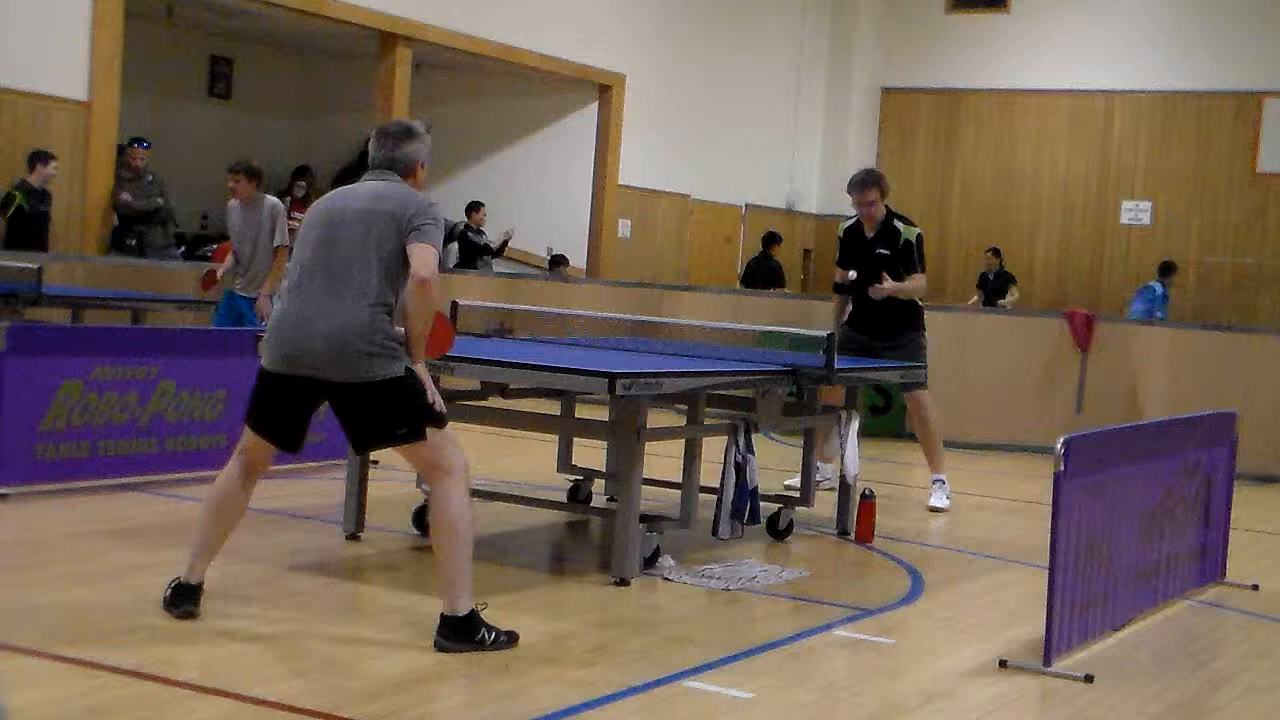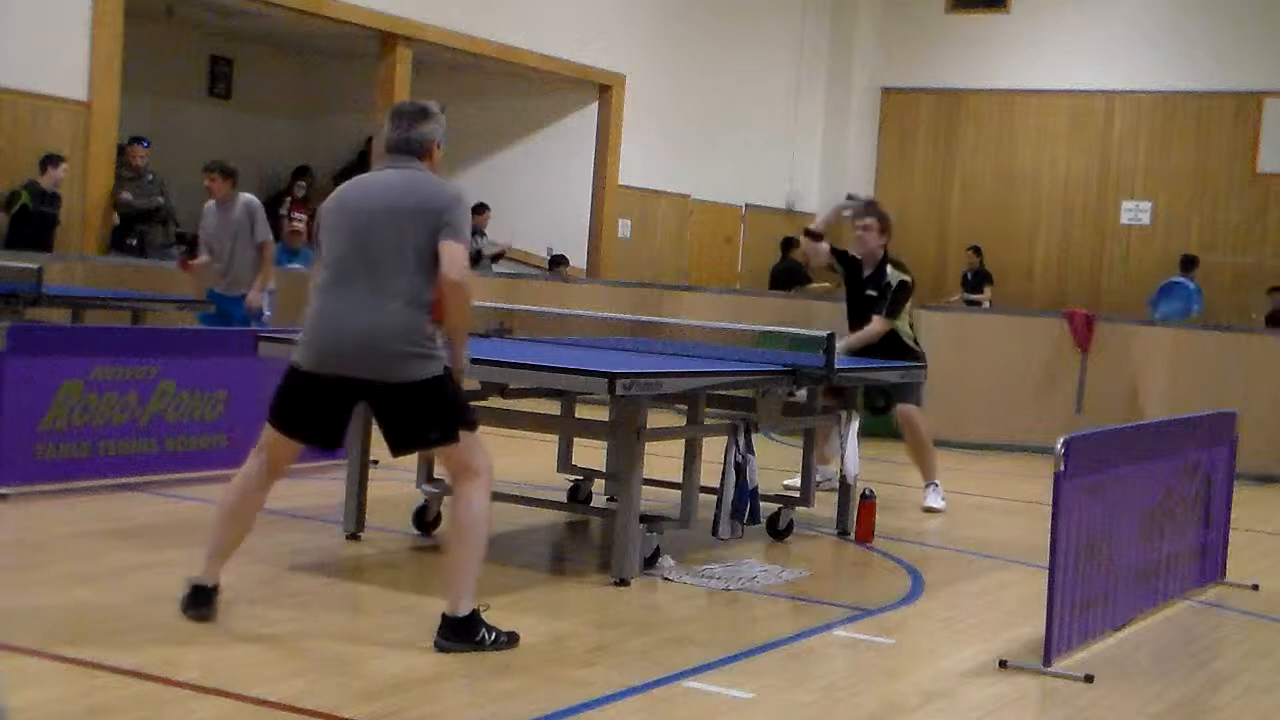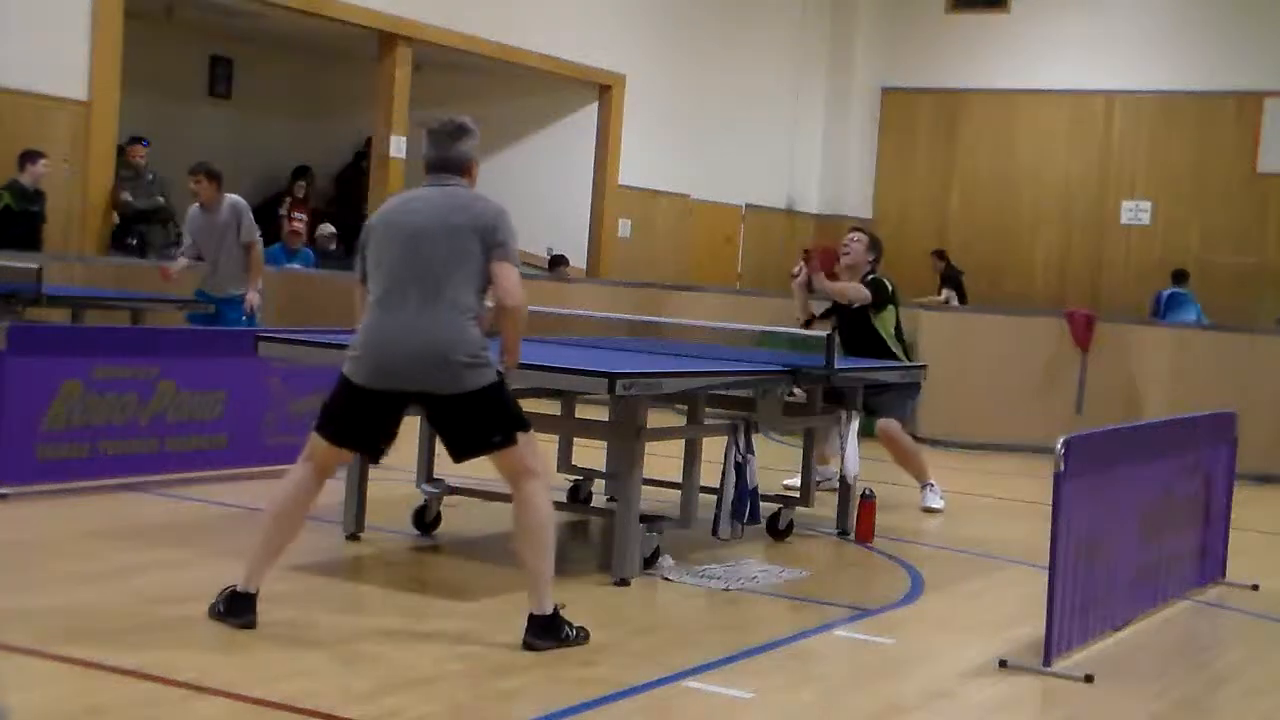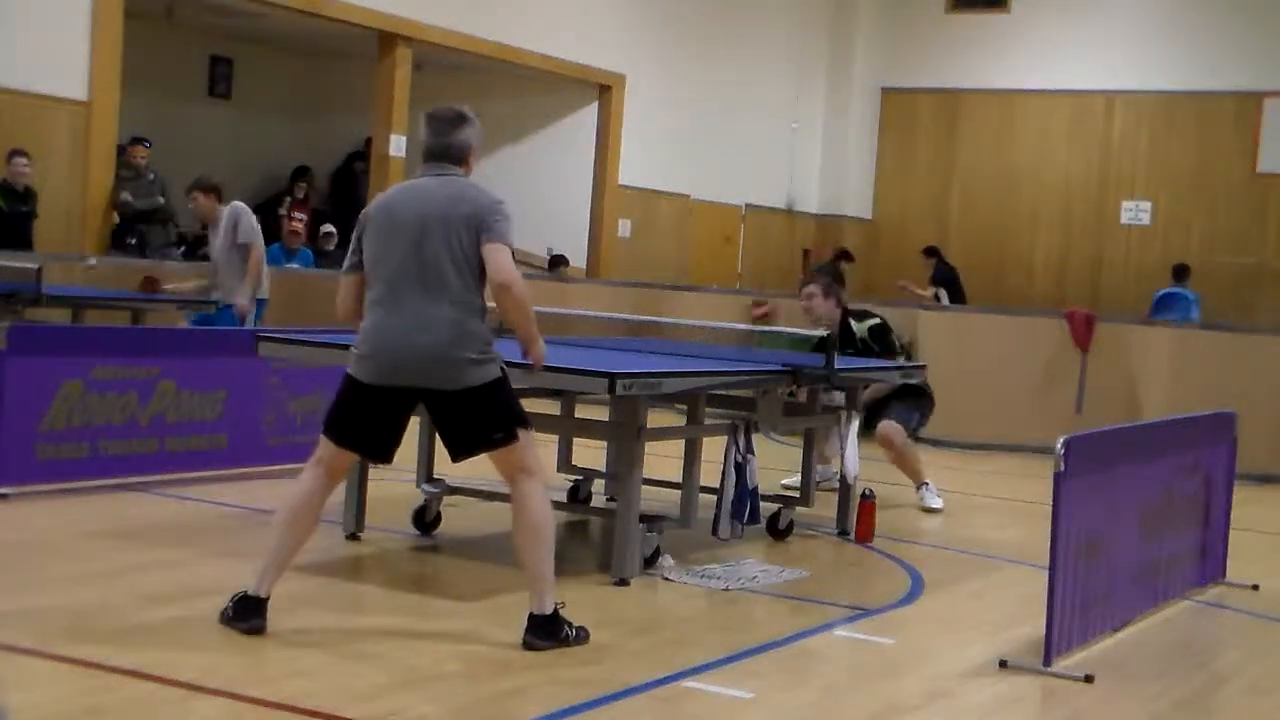
dt=0.5s
person 1, frame 1
left shoulder: (325, 202)
right shoulder: (418, 206)
right elbow: (422, 276)
right wrist: (416, 355)
left hip: (287, 345)
right hip: (364, 353)
left knee: (247, 461)
right knee: (449, 470)
left ankle: (187, 587)
right ankle: (459, 619)
person 1, frame 2
left shoulder: (340, 195)
right shoulder: (444, 197)
right elbow: (454, 277)
right wrist: (457, 348)
left hip: (323, 346)
right hip: (404, 354)
left knee: (265, 460)
right knee: (473, 472)
left ankle: (204, 587)
right ankle: (459, 620)
person 1, frame 3
left shoulder: (384, 214)
right shoulder: (488, 213)
right elbow: (512, 298)
right wrist: (511, 348)
left hip: (375, 360)
right hip: (458, 364)
left knee: (312, 466)
right knee: (530, 474)
left ankle: (243, 594)
right ankle: (544, 617)
person 1, frame 4
left shoulder: (379, 206)
right shoulder: (482, 203)
left elbow: (346, 307)
right elbow: (504, 279)
right wrist: (532, 340)
left hip: (378, 358)
right hip: (461, 360)
left knee: (322, 469)
right knee: (527, 474)
left ankle: (254, 600)
right ankle: (544, 618)
person 2, frame 1
left shoulder: (907, 233)
right shoulder: (848, 231)
left elbow: (919, 286)
left wrist: (892, 288)
right wrist: (837, 323)
left hip: (902, 332)
right hip: (858, 329)
left knee: (917, 400)
right knee: (829, 391)
left ankle: (939, 482)
right ankle: (824, 471)
person 2, frame 2
left shoulder: (897, 279)
right shoulder: (851, 263)
left elbow: (878, 328)
right elbow: (811, 244)
left wrist: (844, 344)
right wrist: (837, 209)
left hip: (901, 362)
right hip: (861, 359)
left knee: (907, 414)
left ankle: (933, 486)
right ankle: (825, 472)
person 2, frame 3
left shoulder: (877, 285)
right shoulder: (841, 296)
left elbow: (857, 294)
right elbow: (810, 329)
left wrist: (825, 286)
right wrist: (799, 288)
left hip: (894, 380)
left knee: (887, 428)
left ankle: (929, 486)
right ankle: (824, 472)
person 2, frame 4
left shoulder: (867, 326)
right shoulder: (829, 339)
left wrist: (859, 398)
left hip: (908, 394)
left knee: (887, 432)
left ankle: (925, 487)
right ankle: (825, 471)
